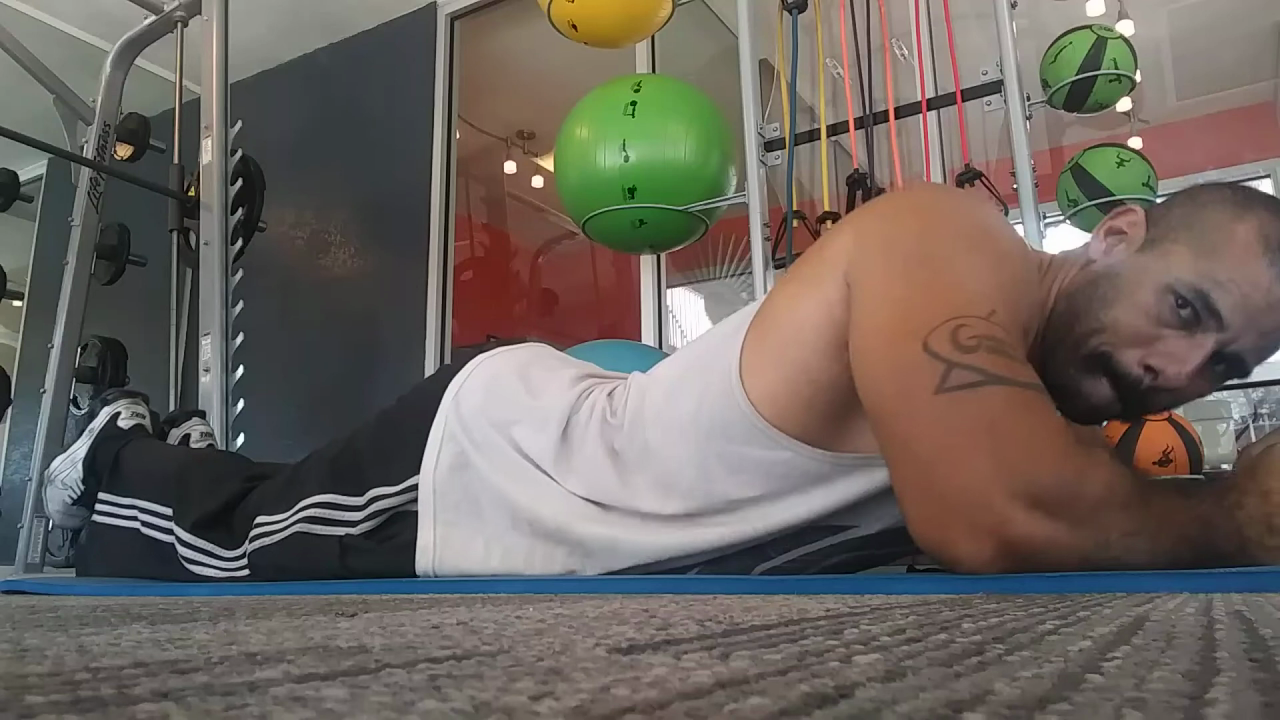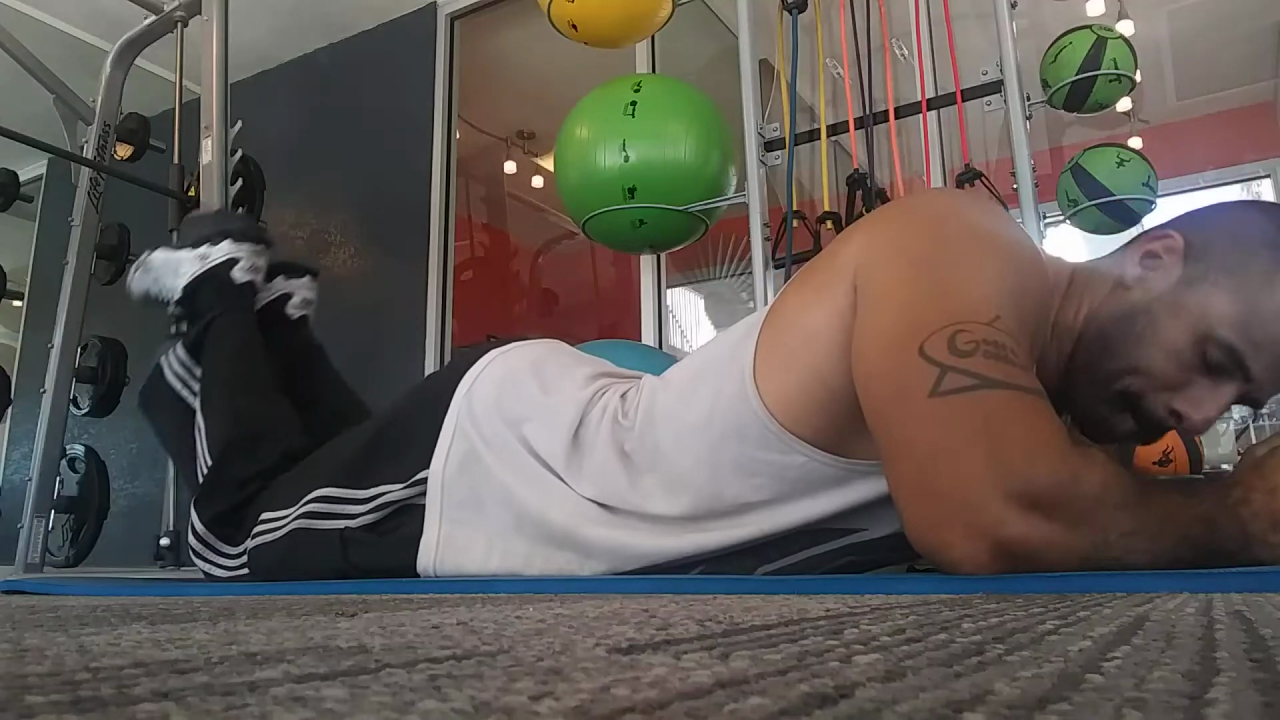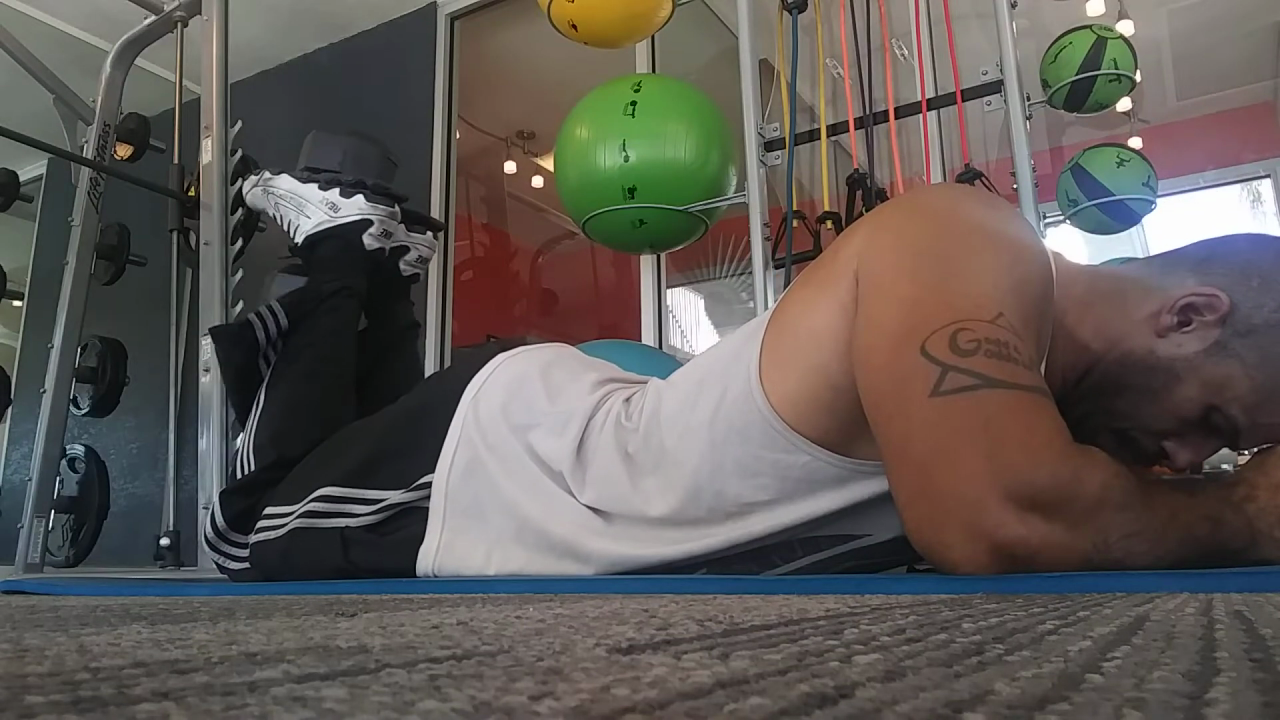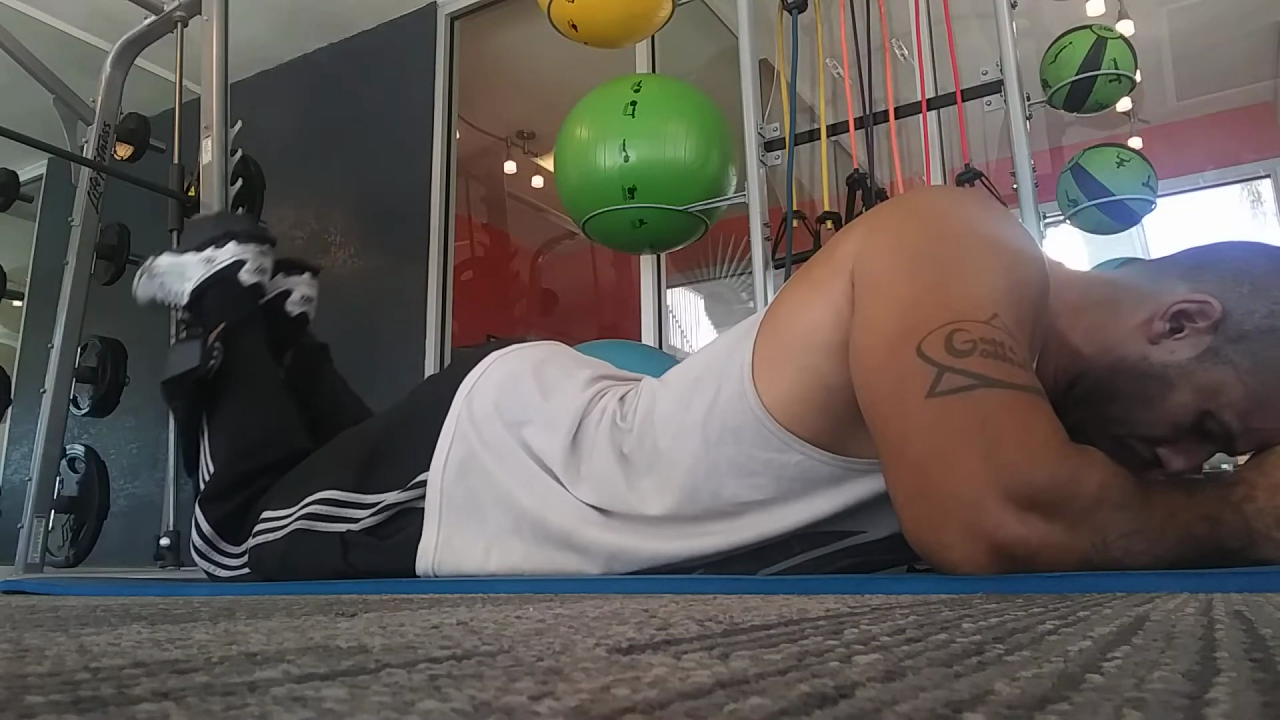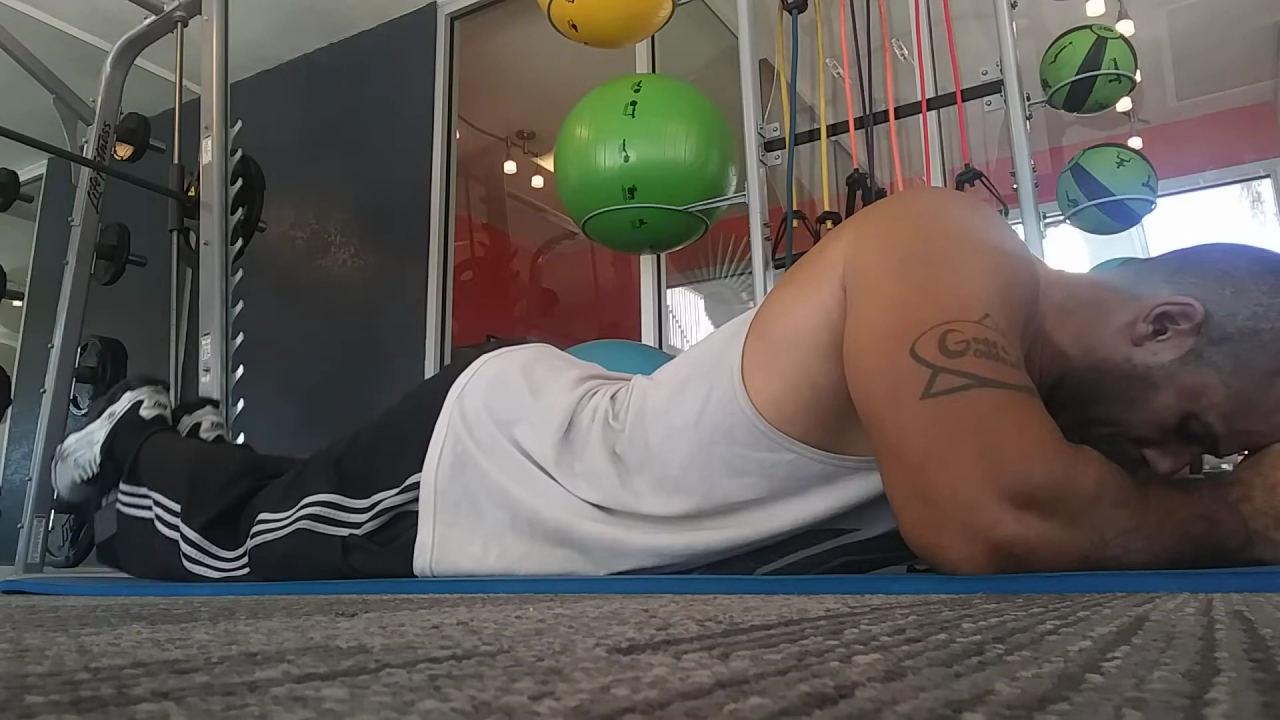
dt=0.7s
person 1, frame 1
left shoulder: (1030, 389)
right shoulder: (951, 243)
right elbow: (999, 519)
left hip: (539, 434)
right hip: (461, 466)
right knee: (228, 547)
left ankle: (167, 452)
right ankle: (123, 456)
person 1, frame 2
left shoulder: (1028, 386)
right shoulder: (963, 248)
right elbow: (994, 520)
left hip: (555, 429)
right hip: (474, 454)
right knee: (237, 533)
left ankle: (269, 313)
right ankle: (230, 288)
person 1, frame 3
left shoulder: (1037, 370)
right shoulder: (962, 245)
right elbow: (999, 520)
left hip: (561, 431)
right hip: (485, 453)
right knee: (252, 534)
left ankle: (368, 278)
right ankle: (346, 257)
person 1, frame 4
left shoulder: (1022, 370)
right shoulder: (956, 247)
right elbow: (997, 520)
left hip: (558, 428)
right hip: (472, 461)
right knee: (239, 540)
left ankle: (266, 316)
right ankle: (233, 302)
person 1, frame 5
left shoulder: (1009, 369)
right shoulder: (946, 249)
right elbow: (993, 519)
left hip: (542, 432)
right hip: (461, 465)
right knee: (231, 550)
left ankle: (178, 439)
right ankle: (145, 442)
